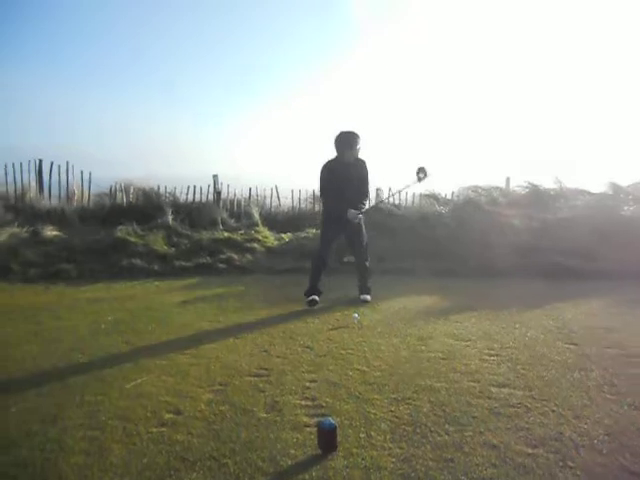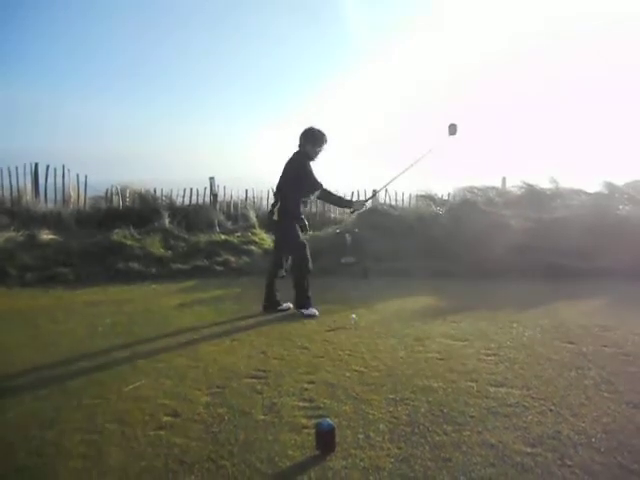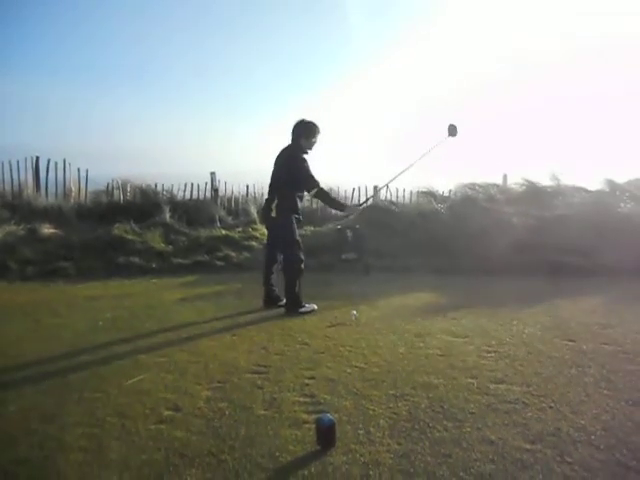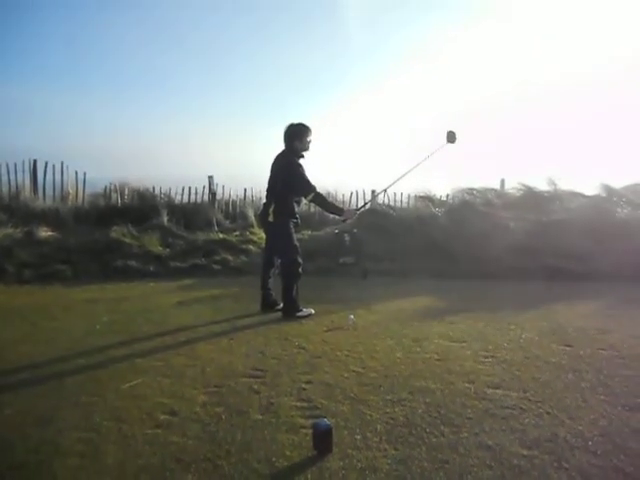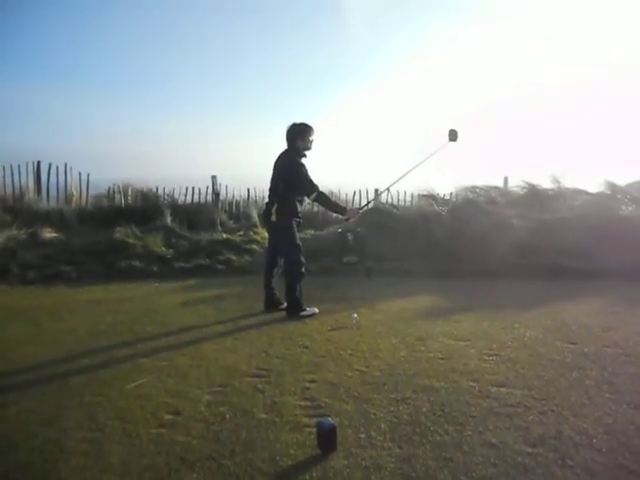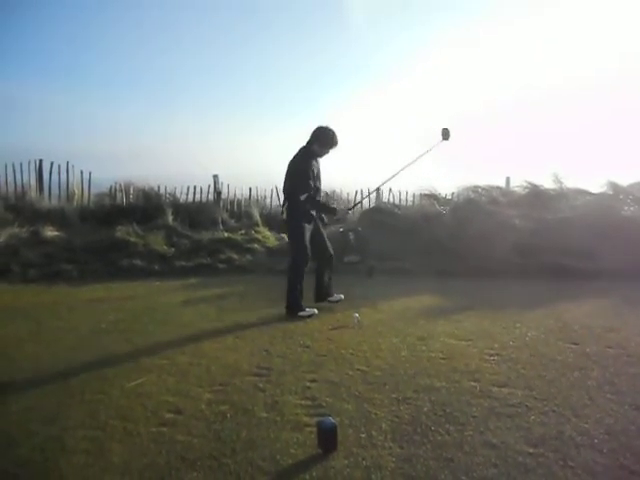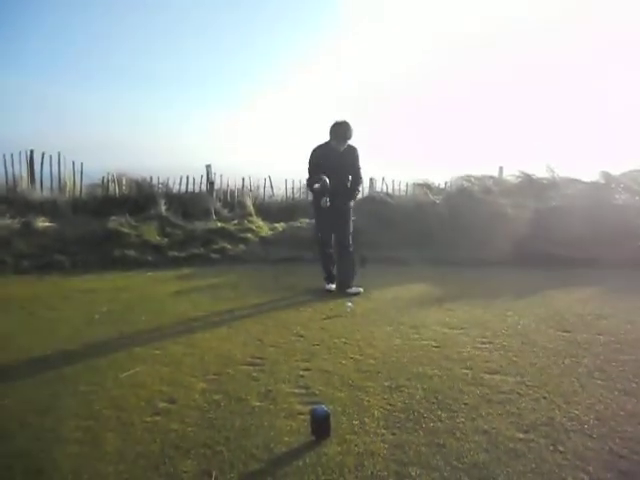
dt=0.7s
person 1, frame 1
left shoulder: (360, 165)
right shoulder: (329, 168)
left elbow: (364, 192)
right elbow: (326, 198)
left wrist: (359, 208)
right wrist: (346, 211)
left hip: (355, 214)
right hip: (332, 216)
left knee: (361, 253)
right knee: (322, 253)
left ankle: (364, 290)
right ankle: (313, 292)
person 1, frame 2
left shoulder: (298, 161)
right shoulder: (300, 164)
right elbow: (320, 192)
left wrist: (301, 218)
right wrist: (350, 204)
left hip: (283, 216)
right hip: (284, 217)
left knee: (279, 259)
right knee: (302, 257)
left ankle: (271, 301)
right ankle: (303, 303)
person 1, frame 3
left shoulder: (288, 154)
right shoulder: (296, 159)
right elbow: (316, 190)
right wrist: (343, 207)
left hip: (274, 211)
right hip: (282, 213)
left knee: (273, 254)
right knee: (294, 257)
left ankle: (271, 297)
right ankle: (294, 303)
person 1, frame 4
left shoulder: (284, 159)
right shoulder: (291, 164)
right elbow: (312, 195)
right wrist: (341, 212)
left hip: (273, 216)
right hip: (280, 218)
left knee: (271, 259)
right knee: (292, 262)
left ankle: (268, 301)
right ankle: (291, 307)
person 1, frame 5
left shoulder: (286, 158)
right shoulder: (293, 163)
right elbow: (315, 194)
right wrist: (343, 211)
left hip: (276, 215)
right hip: (283, 218)
left knee: (274, 259)
right knee: (295, 261)
left ankle: (272, 301)
right ankle: (295, 307)
person 1, frame 6
left shoulder: (313, 159)
right shoulder: (302, 163)
right elbow: (308, 195)
left wrist: (321, 212)
right wrist: (333, 210)
left hip: (310, 216)
right hip: (297, 217)
left knee: (325, 253)
right knee: (301, 259)
left ankle: (324, 293)
right ankle: (294, 306)
person 1, frame 7
left shoulder: (352, 152)
right shoulder: (318, 153)
left elbow: (356, 177)
right elbow: (312, 180)
left wrist: (351, 197)
right wrist: (321, 196)
left hip: (343, 202)
right hip: (323, 202)
left knee: (345, 243)
right knee: (325, 242)
left ankle: (345, 283)
right ankle: (330, 278)
